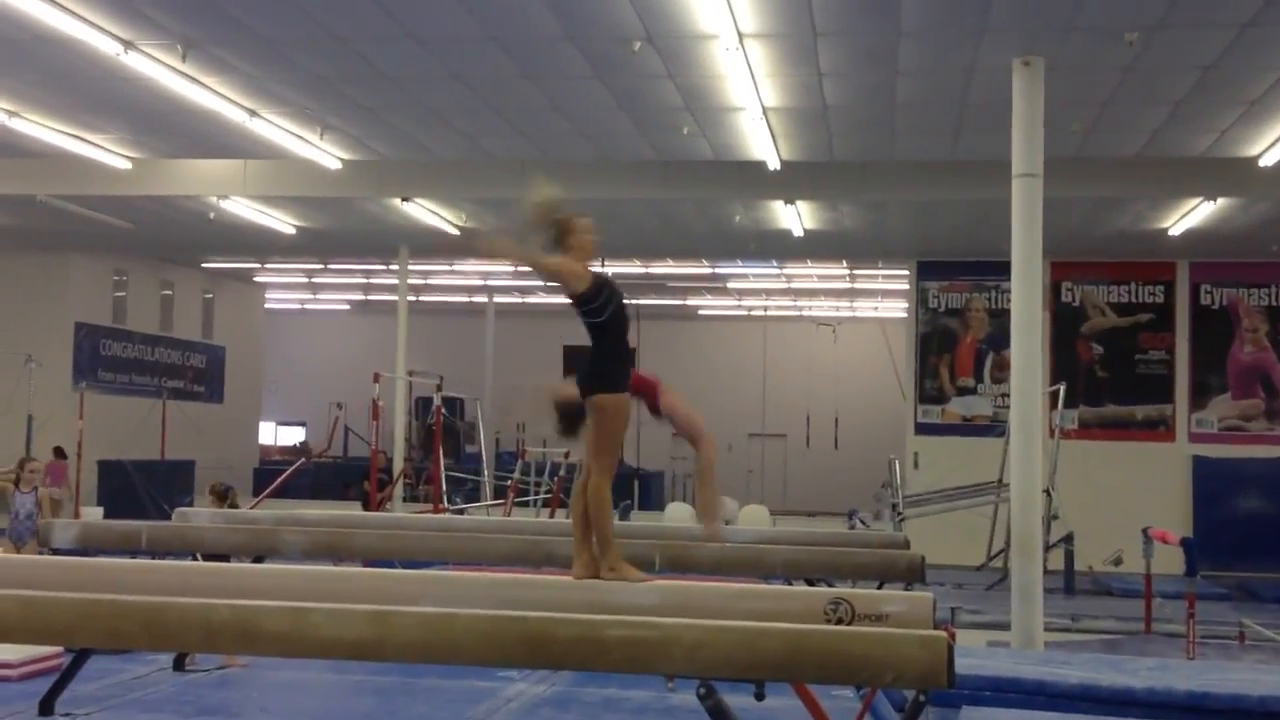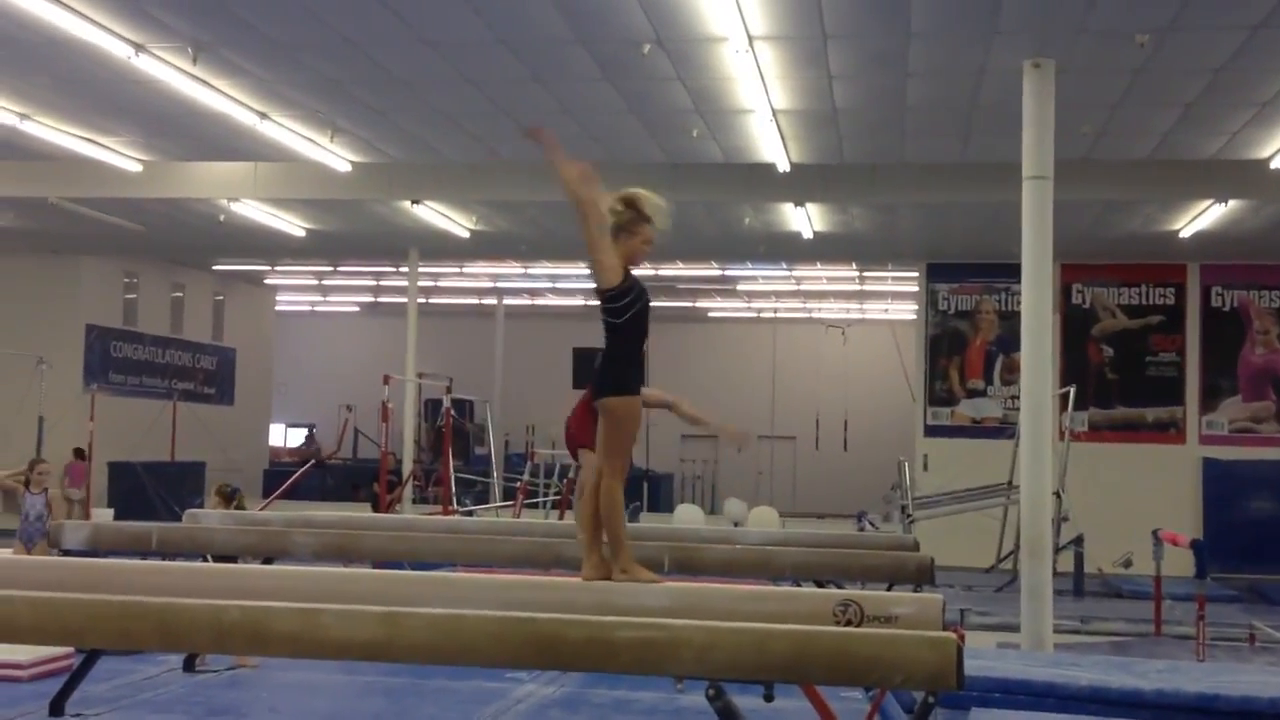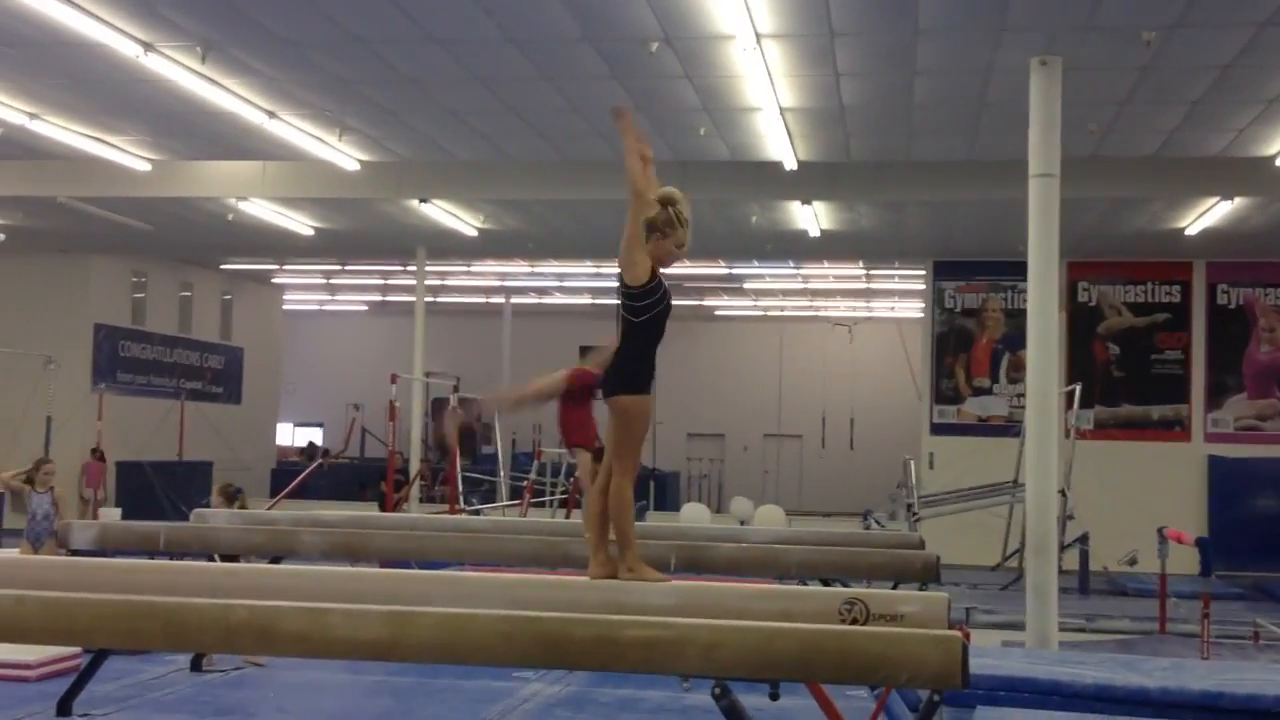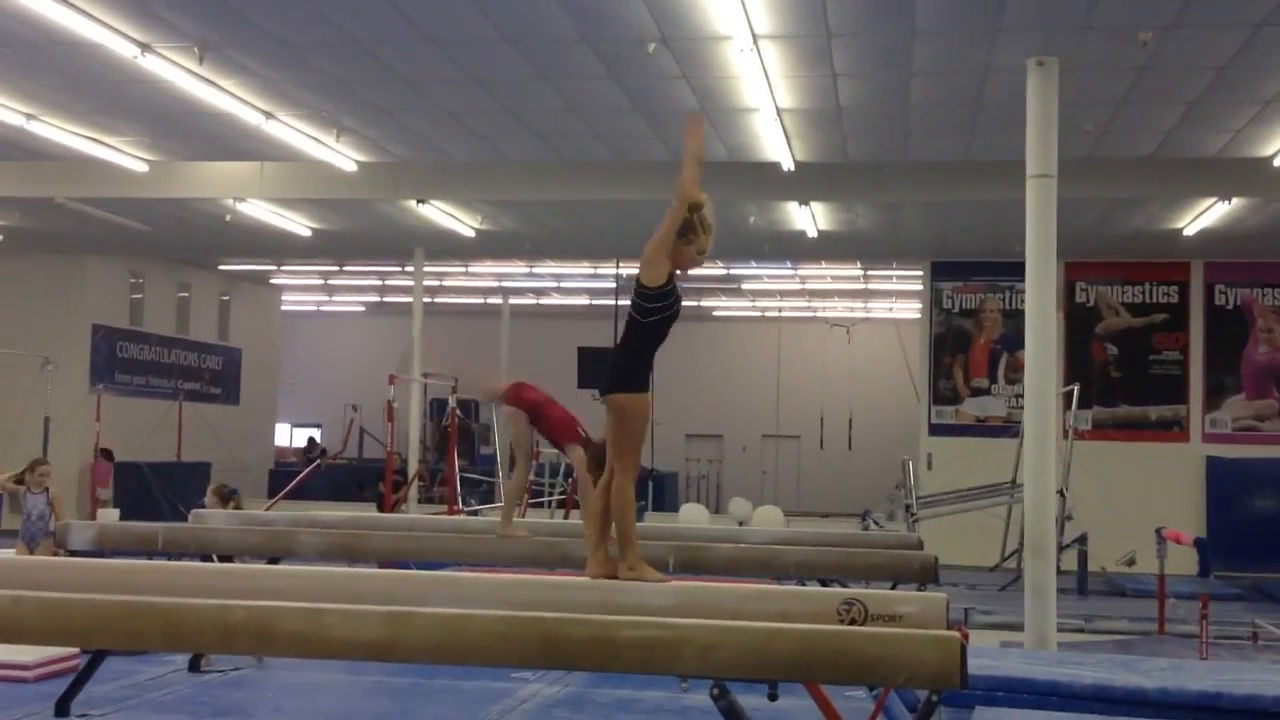
dt=0.2s
person 1, frame 1
left shoulder: (579, 276)
right shoulder: (573, 271)
right elbow: (532, 257)
right wrist: (495, 247)
left hip: (606, 377)
right hip: (607, 380)
left knee: (593, 473)
right knee: (602, 473)
left ankle: (585, 560)
right ankle: (611, 562)
person 1, frame 2
left shoulder: (618, 272)
right shoulder: (610, 268)
left elbow: (595, 213)
right elbow: (590, 210)
left wrist: (585, 177)
right wrist: (554, 154)
left hip: (618, 379)
right hip: (618, 381)
left knee: (605, 473)
right knee: (614, 474)
left ankle: (595, 560)
right ankle: (623, 564)
person 1, frame 3
left shoulder: (645, 270)
right shoulder: (636, 264)
left elbow: (644, 200)
right elbow: (638, 198)
left wrist: (639, 154)
right wrist: (629, 137)
left hip: (628, 377)
right hip: (629, 379)
left knee: (612, 471)
right knee: (624, 473)
left ankle: (600, 558)
right ankle: (629, 562)
person 1, frame 4
left shoulder: (660, 273)
right shoulder: (654, 265)
left elbow: (688, 210)
right elbow: (680, 205)
left wrist: (692, 155)
right wrist: (692, 145)
left hip: (628, 376)
right hip: (627, 378)
left knee: (617, 471)
right knee: (626, 471)
left ankle: (600, 558)
right ankle: (629, 562)
